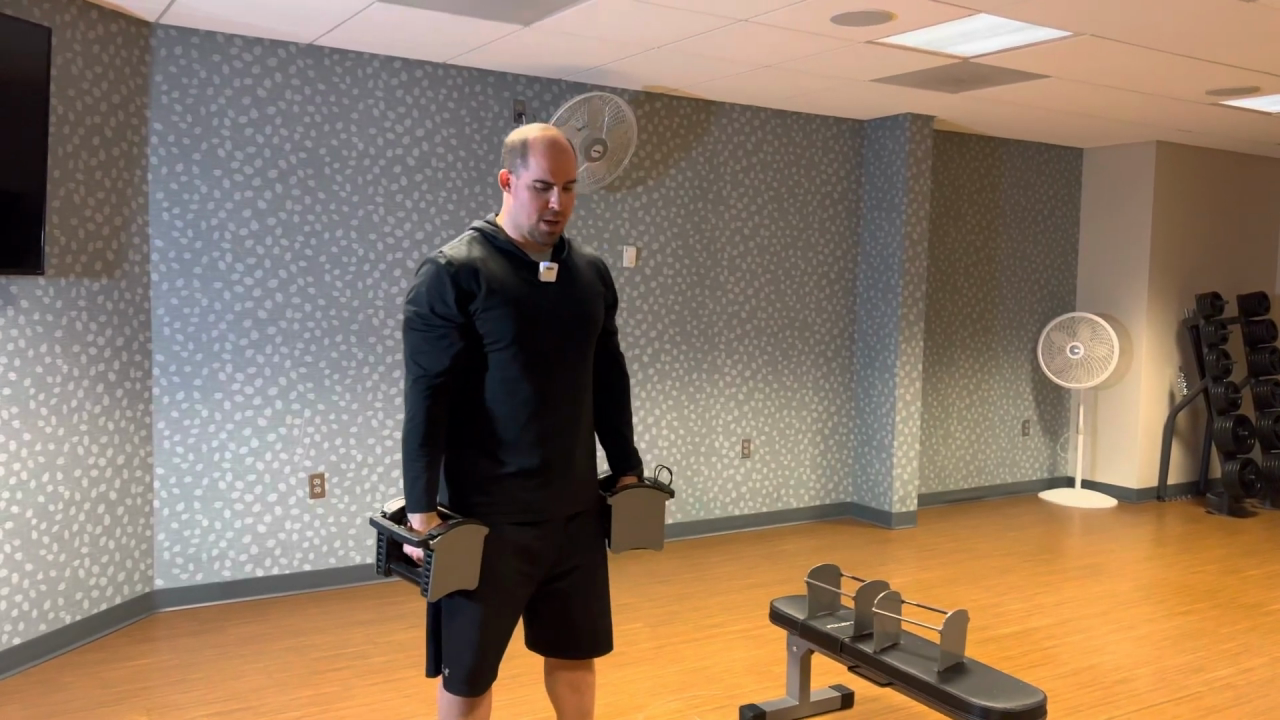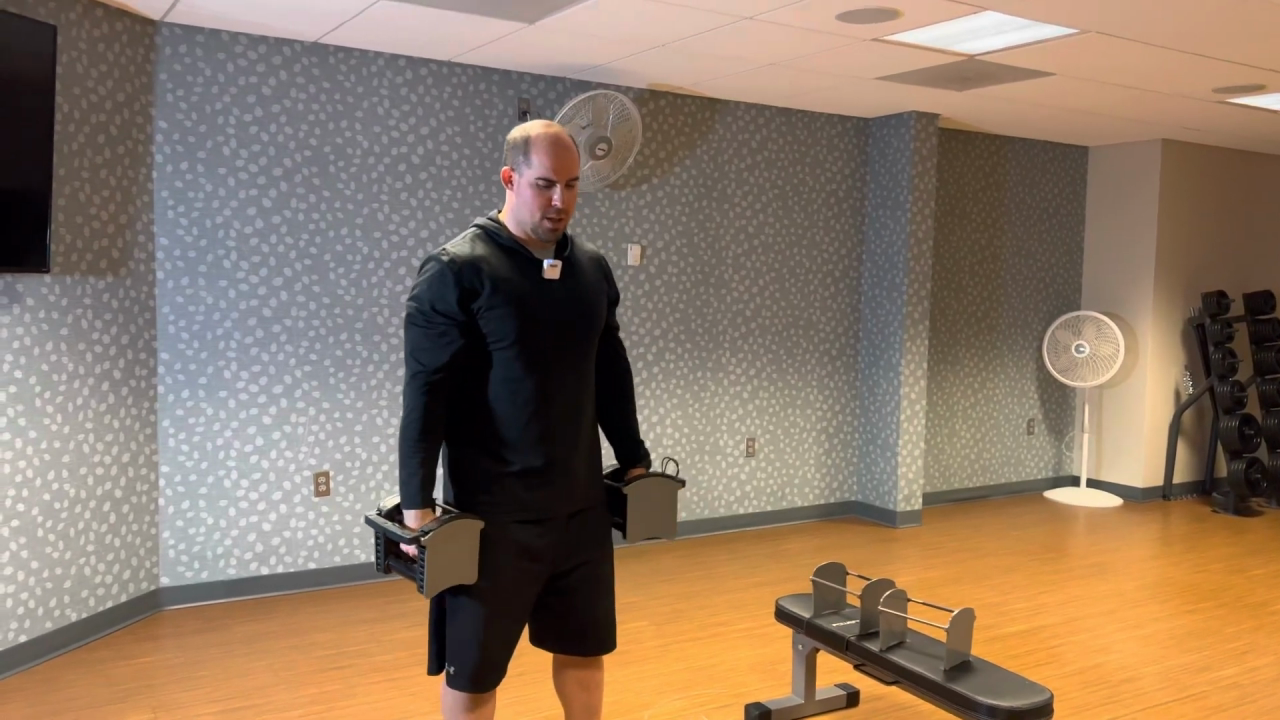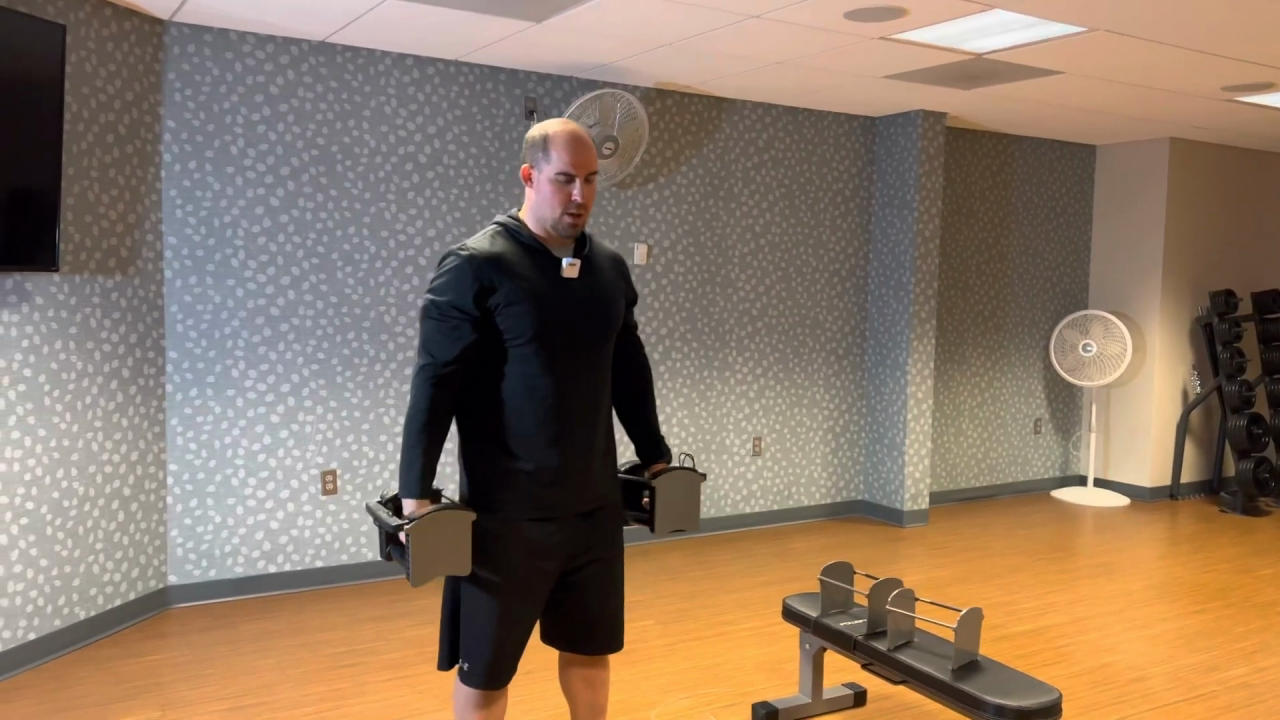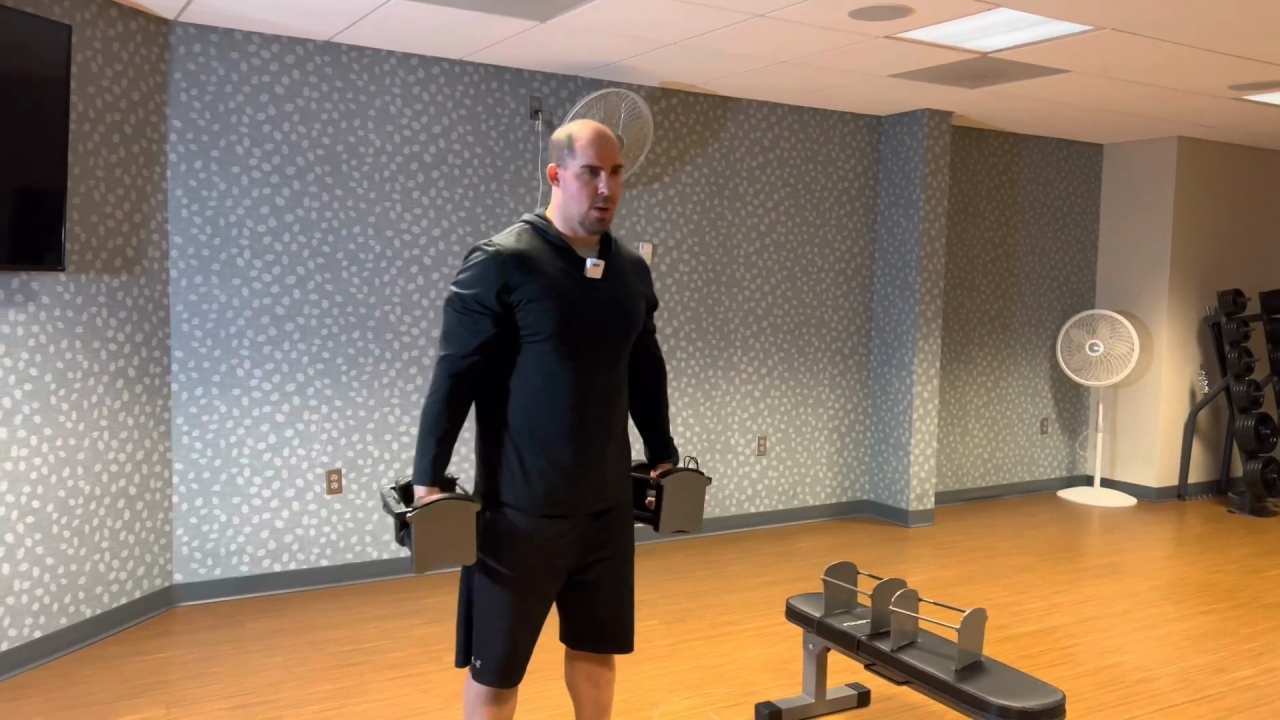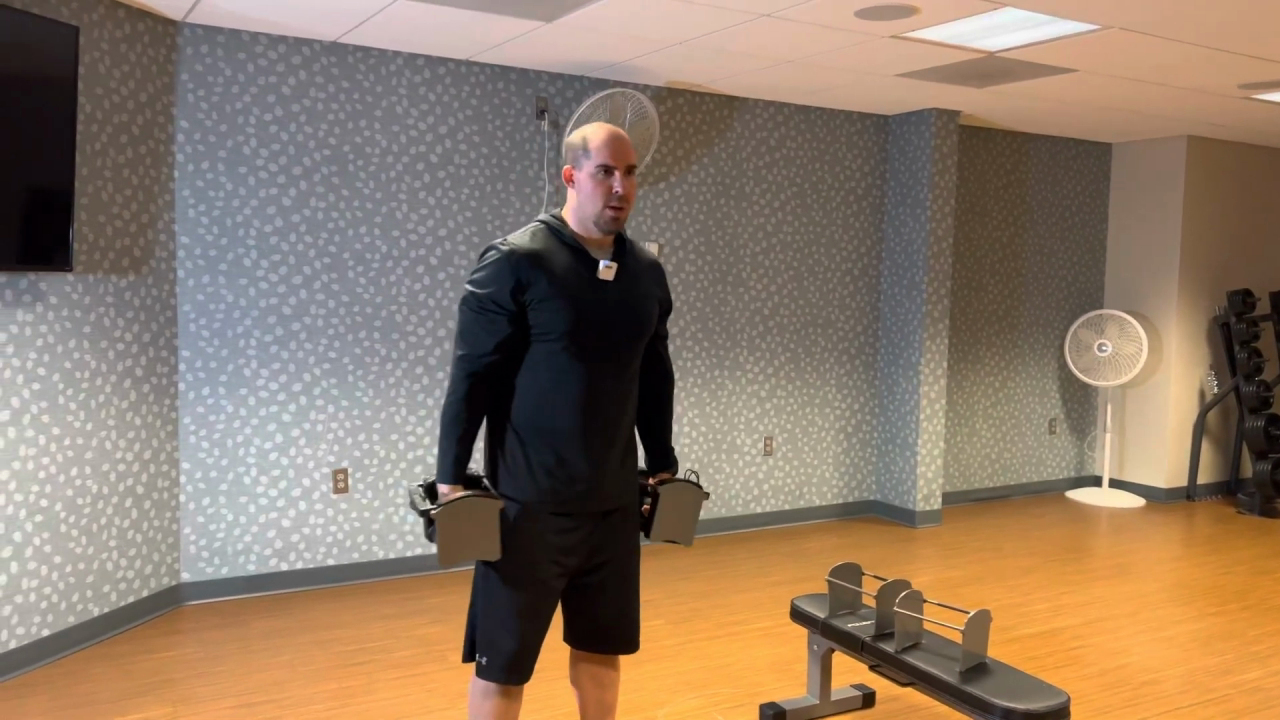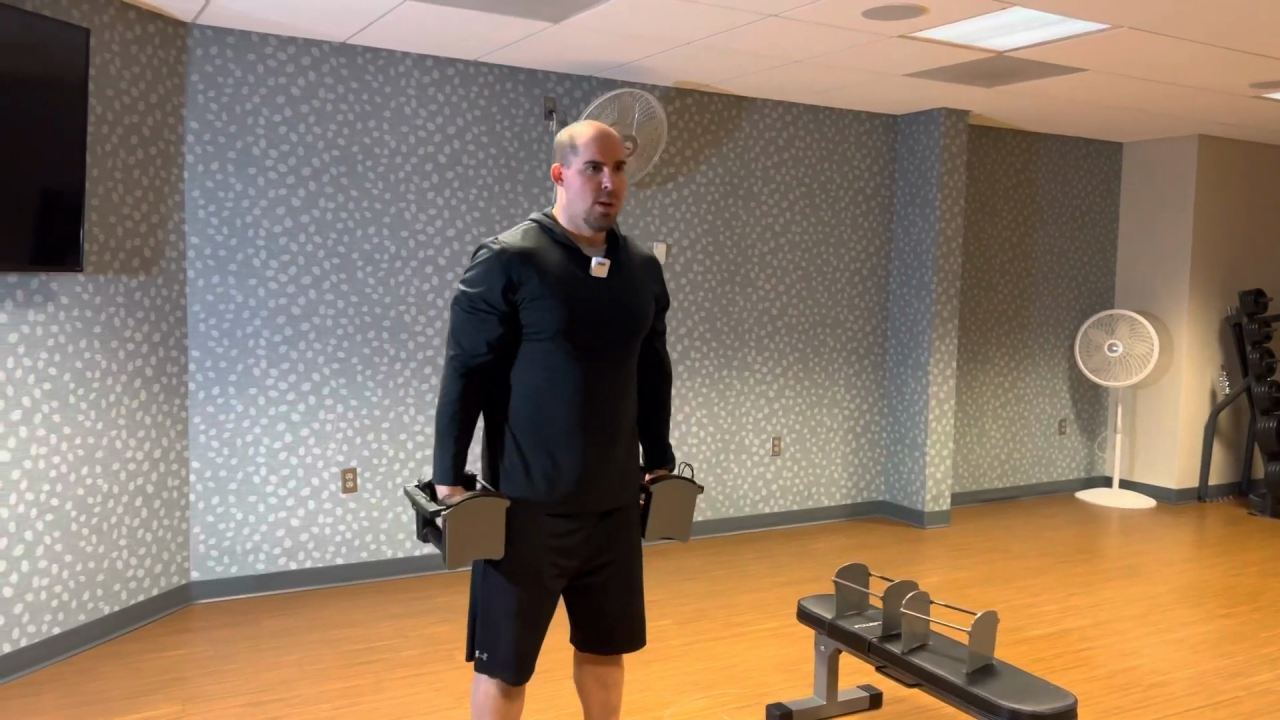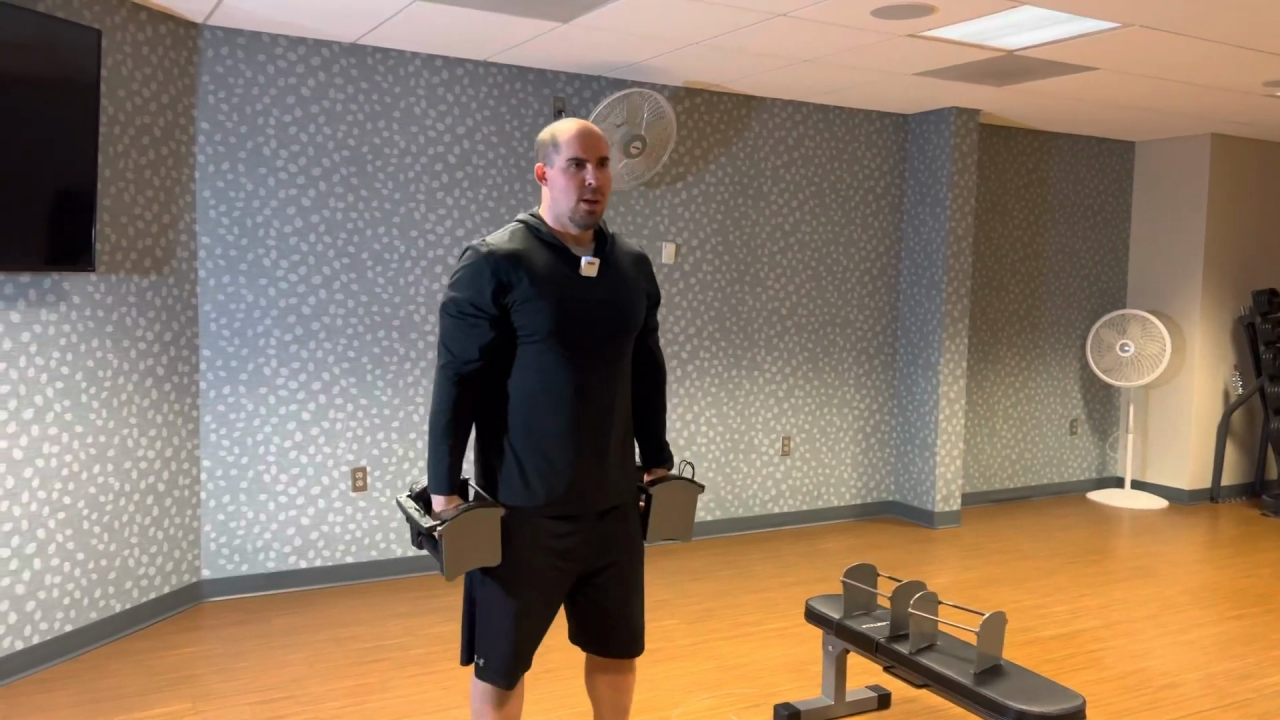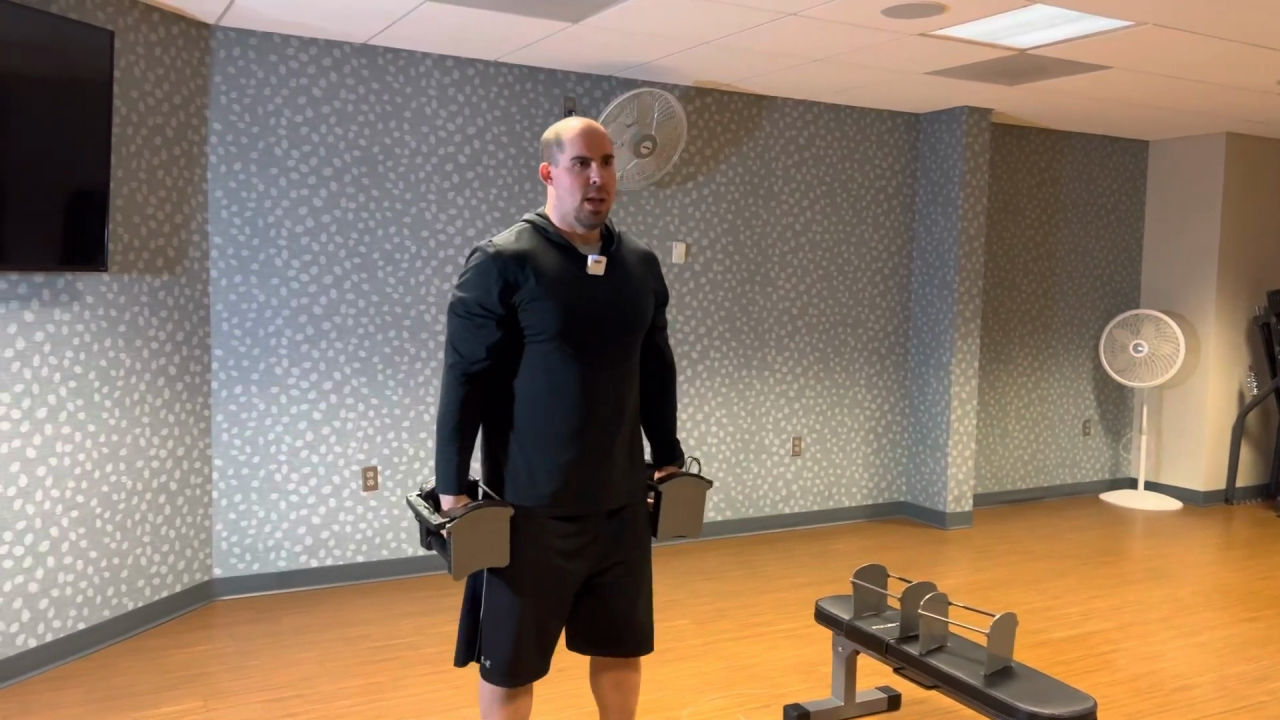
dt=0.2s
person 1, frame 1
left shoulder: (591, 273)
right shoulder: (453, 273)
left elbow: (609, 381)
right elbow: (427, 399)
left wrist: (627, 469)
right wrist: (421, 508)
left hip: (576, 506)
right hip: (486, 514)
left knee: (577, 650)
right knee: (468, 668)
person 1, frame 2
left shoulder: (592, 269)
right shoulder: (457, 271)
left elbow: (612, 374)
right elbow: (426, 394)
left wrist: (634, 460)
right wrist: (416, 504)
left hip: (581, 502)
right hip: (491, 512)
left knee: (585, 646)
right knee: (473, 668)
person 1, frame 3
left shoulder: (609, 268)
right shoulder: (475, 268)
left elbow: (629, 369)
right elbow: (436, 384)
left wrist: (653, 454)
right wrist: (416, 491)
left hip: (595, 500)
right hip: (507, 508)
left knee: (590, 645)
right knee: (486, 663)
person 1, frame 4
left shoulder: (631, 271)
right shoulder: (500, 264)
left elbow: (646, 370)
right elbow: (454, 376)
left wrist: (662, 455)
right wrist: (428, 479)
left hip: (607, 498)
right hip: (521, 503)
left knee: (598, 644)
right knee: (496, 660)
person 1, frame 5
left shoulder: (646, 273)
right shoulder: (514, 263)
right elbow: (471, 375)
left wrist: (662, 463)
right wrist: (452, 475)
left hip: (613, 498)
right hip: (529, 499)
left knee: (602, 644)
right knee: (503, 657)
person 1, frame 6
left shoulder: (643, 269)
right shoulder: (506, 261)
right elbow: (465, 375)
left wrist: (660, 461)
right wrist: (448, 477)
left hip: (613, 497)
right hip: (528, 500)
left knee: (607, 643)
right knee: (505, 656)
person 1, frame 7
left shoulder: (633, 267)
right shoulder: (493, 263)
right elbow: (456, 381)
left wrist: (657, 460)
right wrist: (445, 487)
left hip: (613, 498)
right hip: (523, 504)
left knee: (616, 645)
right knee: (502, 658)
person 1, frame 8
left shoulder: (641, 266)
right shoulder: (501, 263)
left elbow: (657, 369)
right elbow: (465, 382)
left wrist: (668, 457)
right wrist: (453, 487)
left hip: (621, 498)
right hip: (531, 505)
left knee: (622, 645)
right knee: (510, 658)
